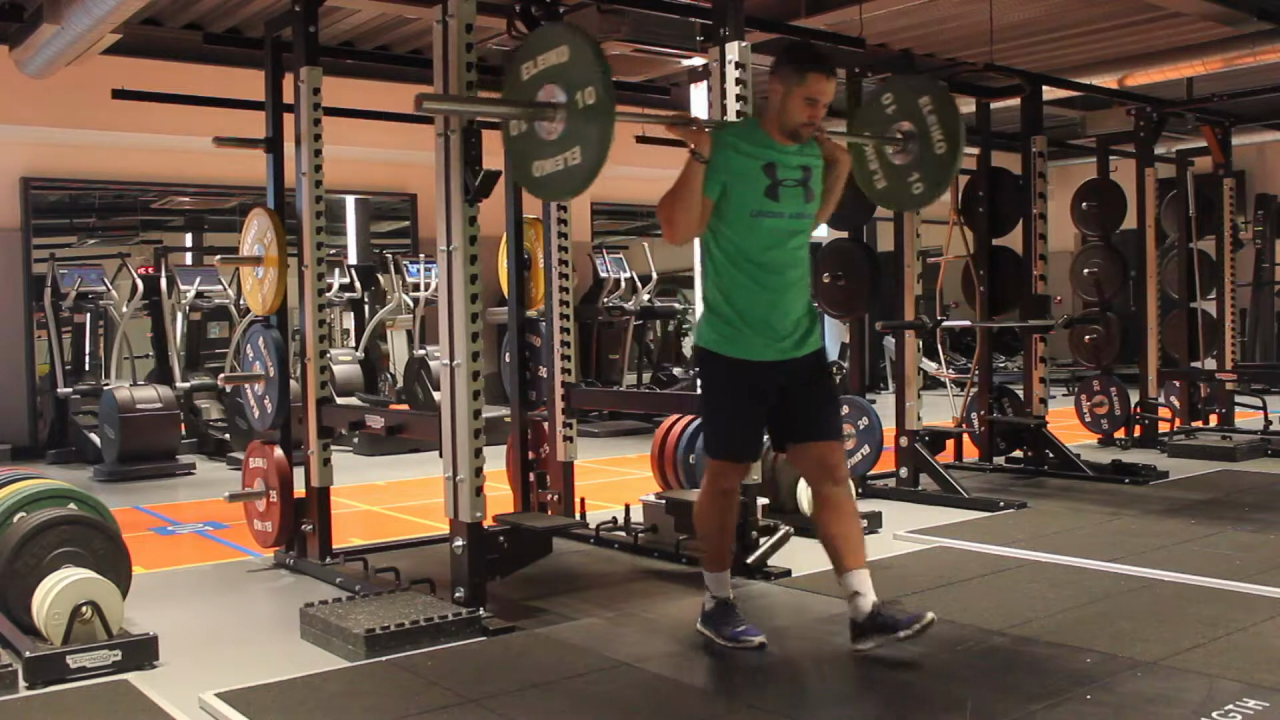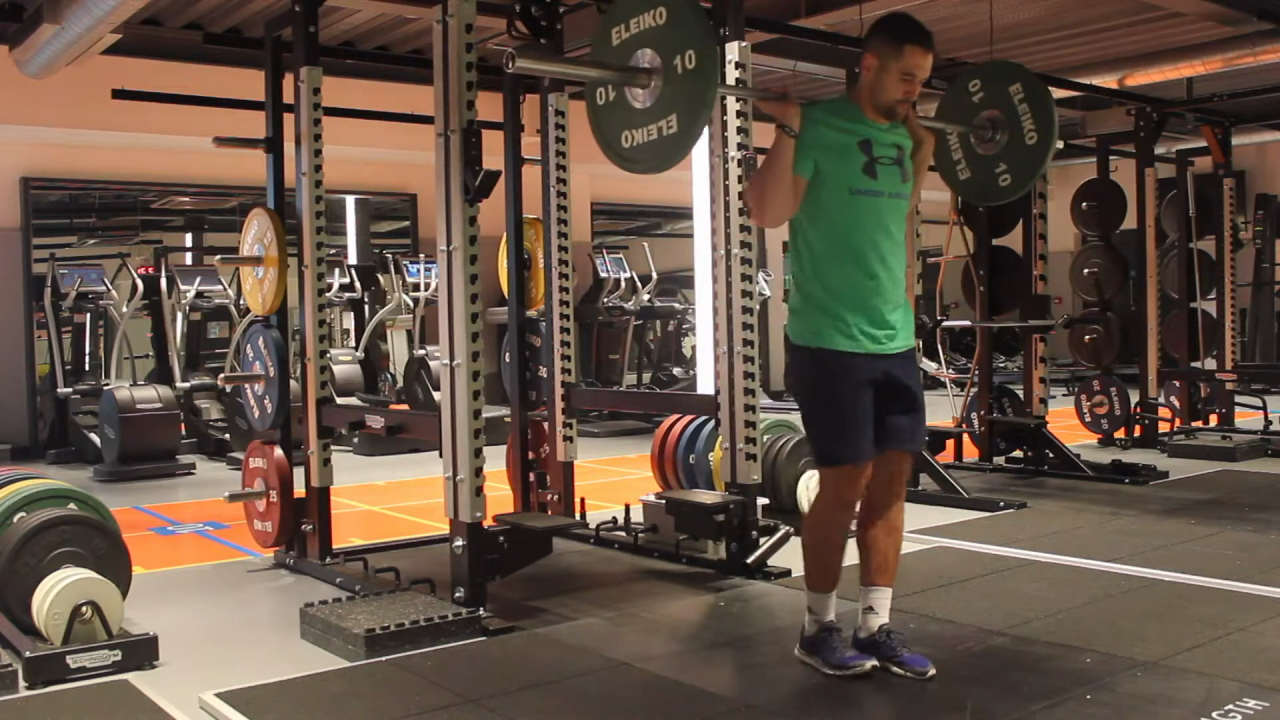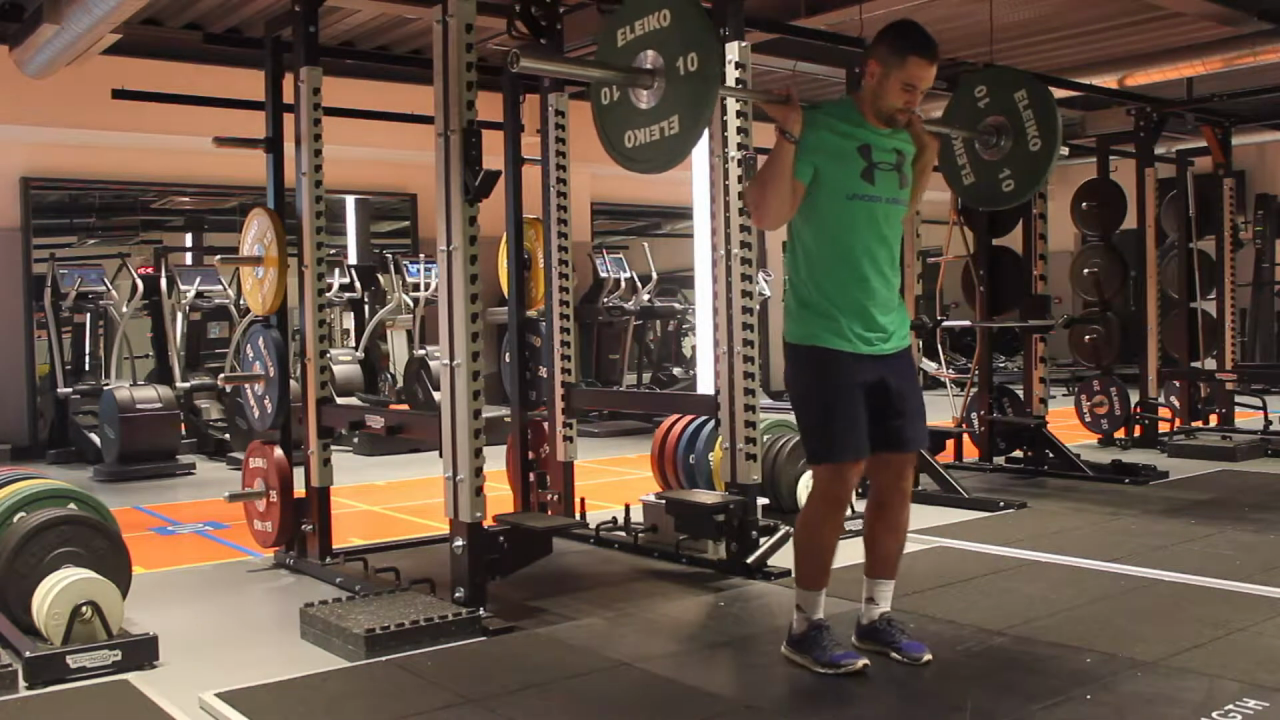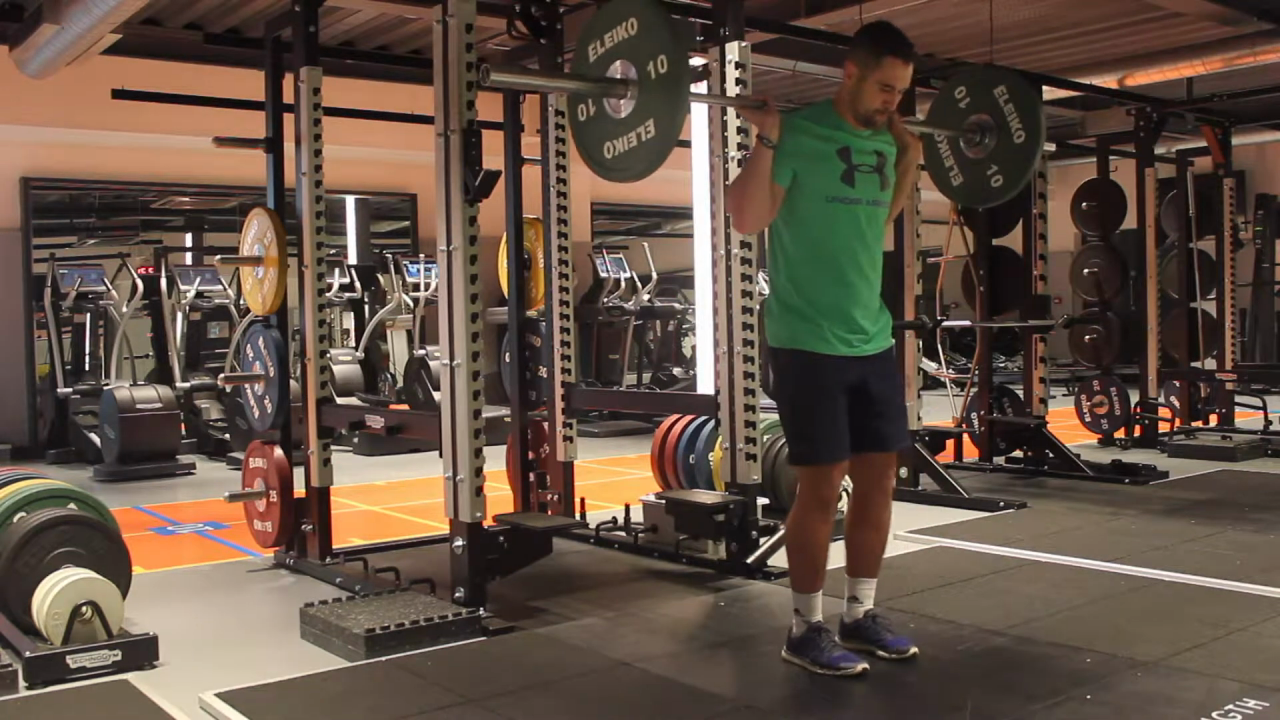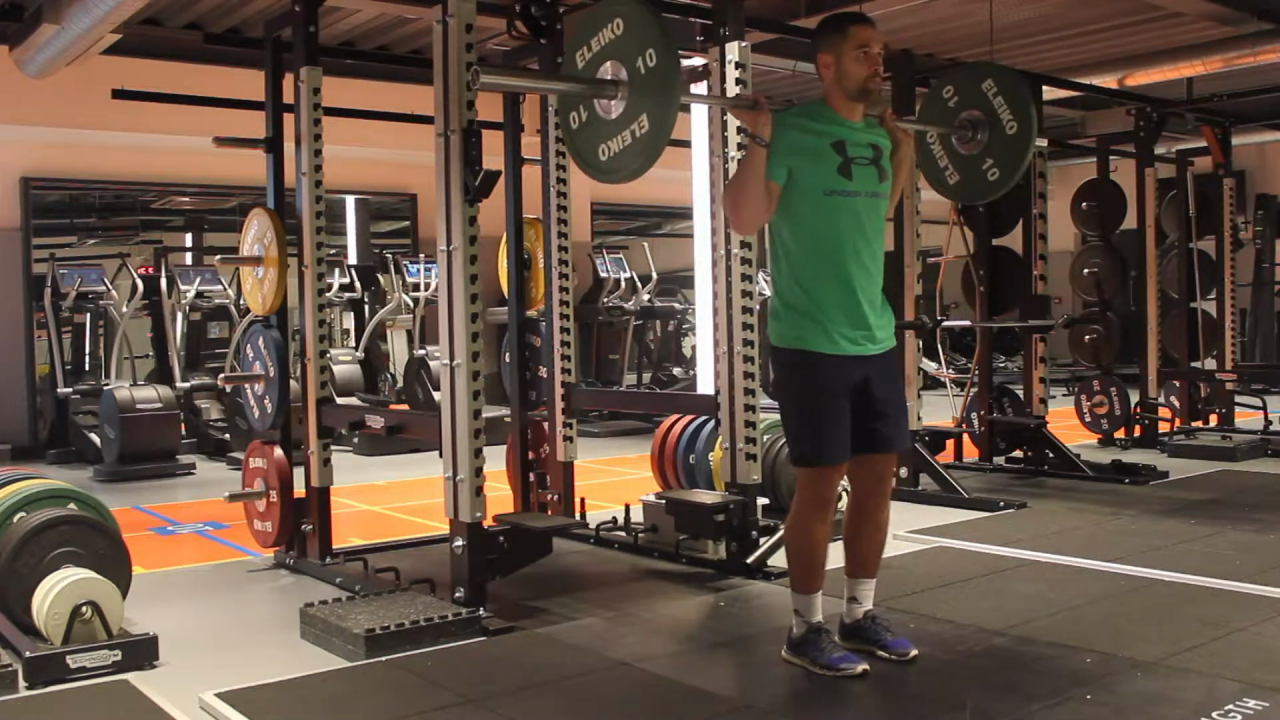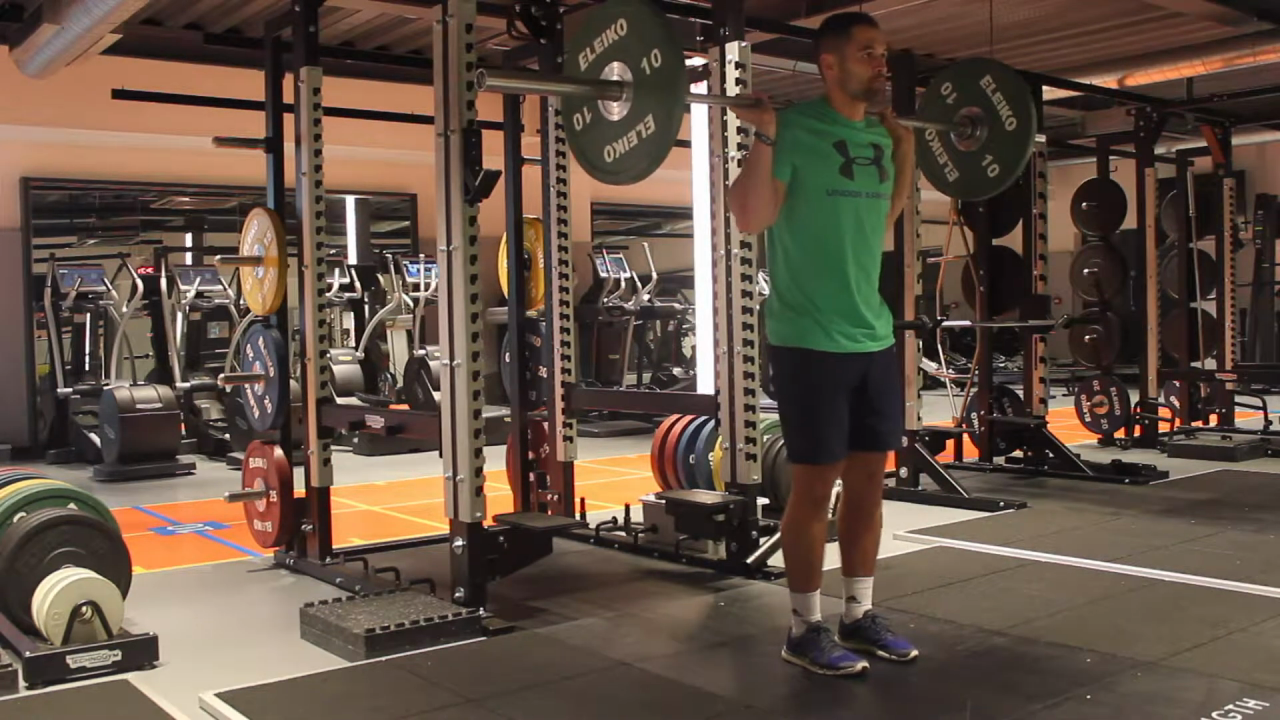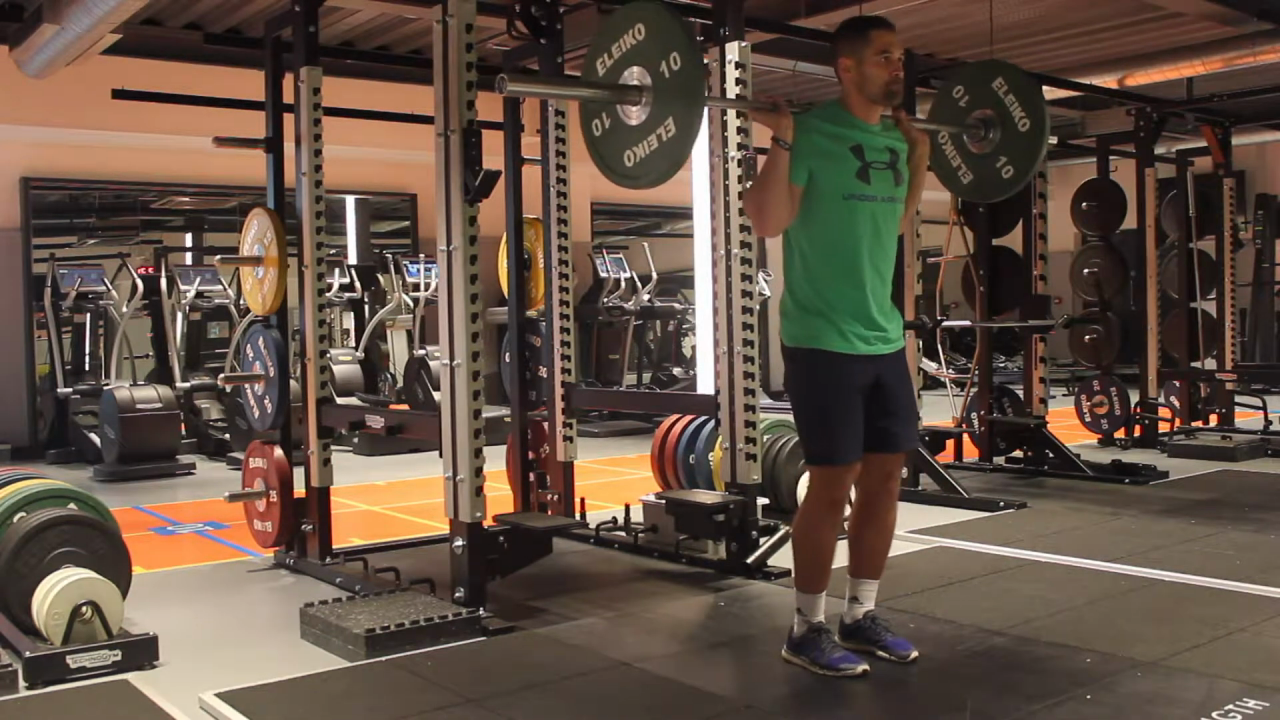
dt=0.7s
person 1, frame 1
left shoulder: (810, 155)
right shoulder: (727, 148)
right elbow: (678, 229)
left wrist: (839, 167)
right wrist: (698, 156)
left hip: (800, 346)
right hip: (734, 349)
left knee: (830, 471)
right knee: (725, 478)
left ankle: (865, 609)
right ankle: (717, 604)
person 1, frame 2
left shoulder: (898, 135)
right shoulder: (820, 126)
right elbow: (769, 212)
left wrist: (924, 149)
right wrist: (788, 128)
left hip: (895, 339)
right hip: (830, 342)
left knee: (889, 485)
right knee: (843, 485)
left ankle: (875, 628)
right ankle: (818, 628)
person 1, frame 3
left shoulder: (901, 141)
right shoulder: (820, 130)
right elbow: (767, 214)
left wrist: (926, 155)
right wrist: (788, 133)
left hip: (890, 339)
right hip: (824, 341)
left knee: (896, 481)
right knee: (839, 480)
left ankle: (876, 617)
right ankle: (806, 626)
person 1, frame 4
left shoulder: (884, 142)
right shoulder: (799, 132)
right elbow: (747, 218)
left wrist: (909, 156)
right wrist: (767, 136)
left hip: (872, 339)
right hip: (809, 343)
left knee: (878, 478)
right knee: (822, 483)
left ankle: (860, 615)
right ankle: (806, 628)
person 1, frame 5
left shoulder: (876, 137)
right shoulder: (792, 131)
right elbow: (744, 219)
left wrist: (904, 152)
right wrist: (758, 135)
left hip: (875, 339)
right hip: (812, 343)
left knee: (877, 479)
right knee: (820, 484)
left ankle: (860, 615)
right ankle: (806, 629)
person 1, frame 6
left shoulder: (877, 137)
right shoulder: (795, 128)
right elbow: (751, 218)
left wrist: (906, 149)
right wrist: (763, 135)
left hip: (873, 335)
right hip: (811, 340)
left knee: (868, 477)
right knee: (816, 482)
left ankle: (859, 615)
right ankle: (806, 628)
person 1, frame 7
left shoulder: (892, 139)
right shoulder: (813, 133)
right elbow: (768, 221)
left wrist: (920, 153)
right wrist: (781, 139)
left hip: (883, 338)
right hip: (823, 342)
left knee: (883, 479)
right knee: (834, 483)
left ankle: (860, 615)
right ankle: (807, 629)
